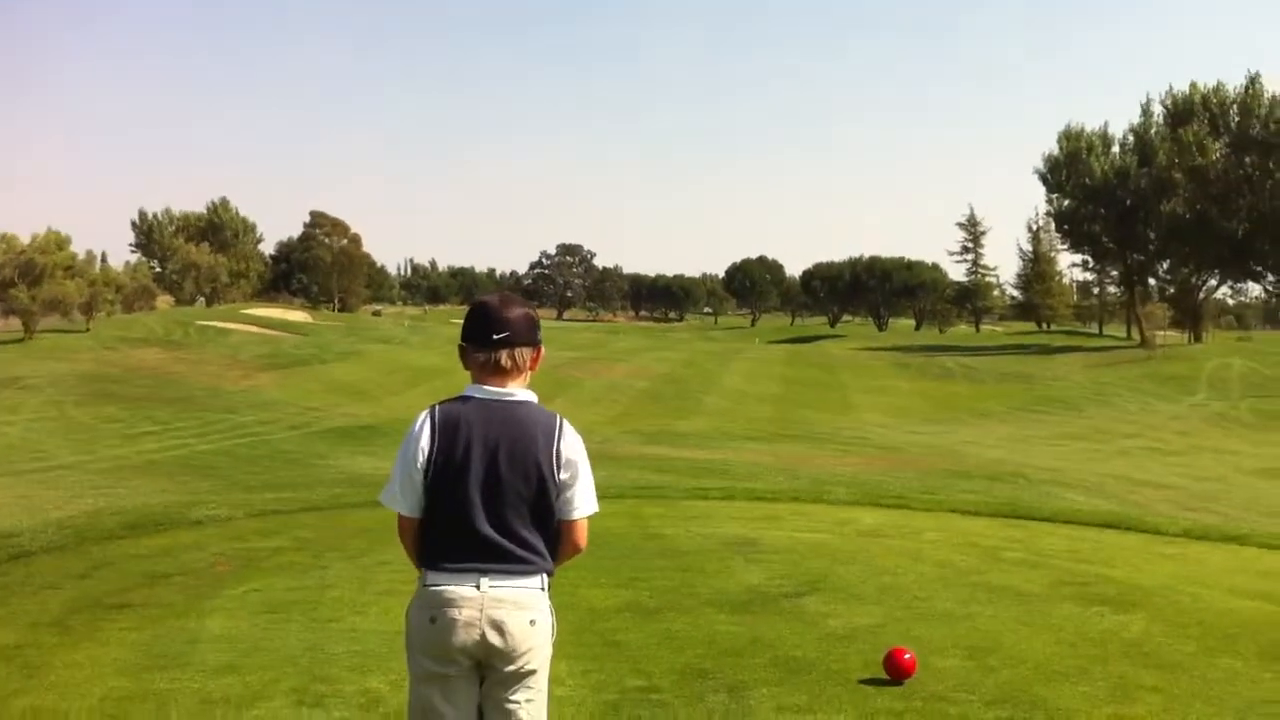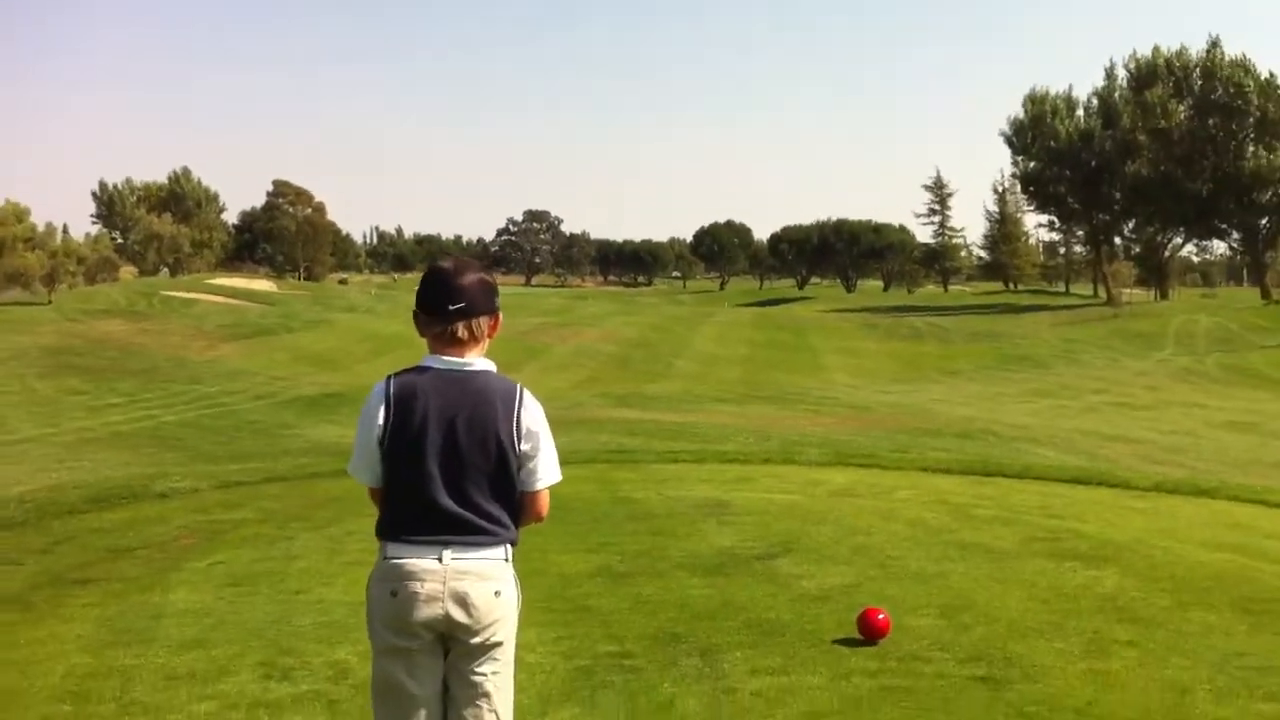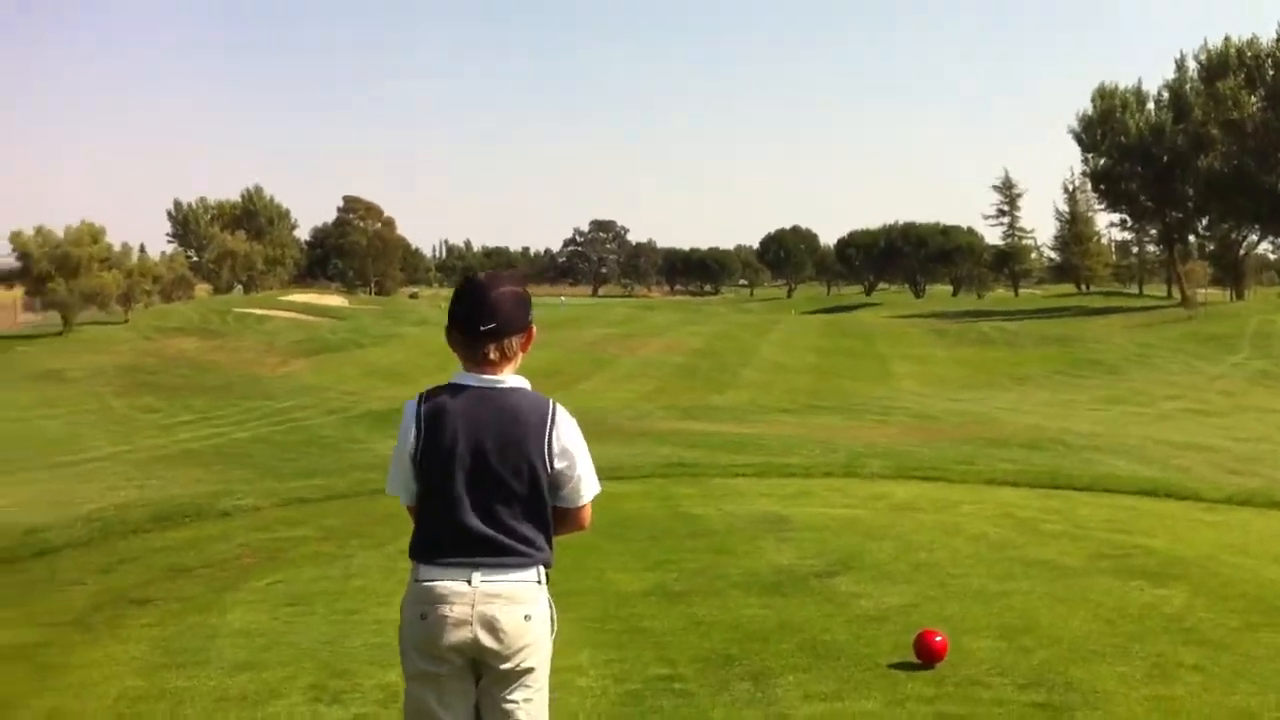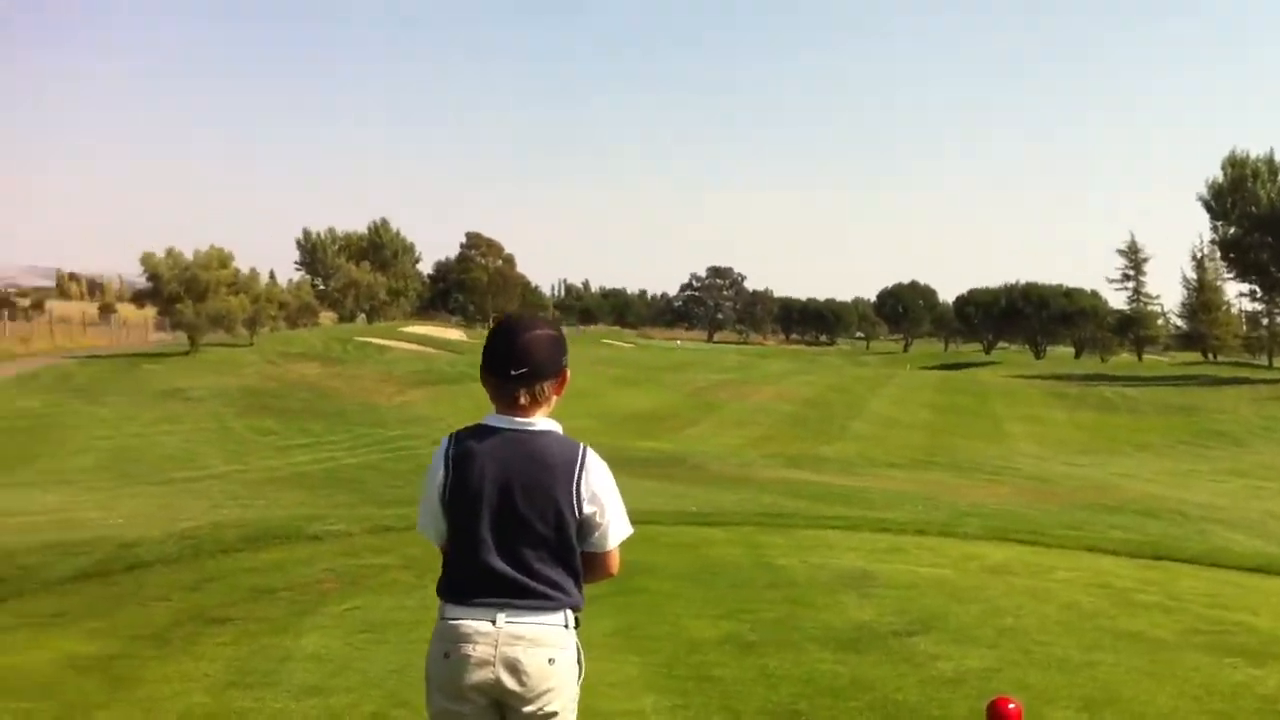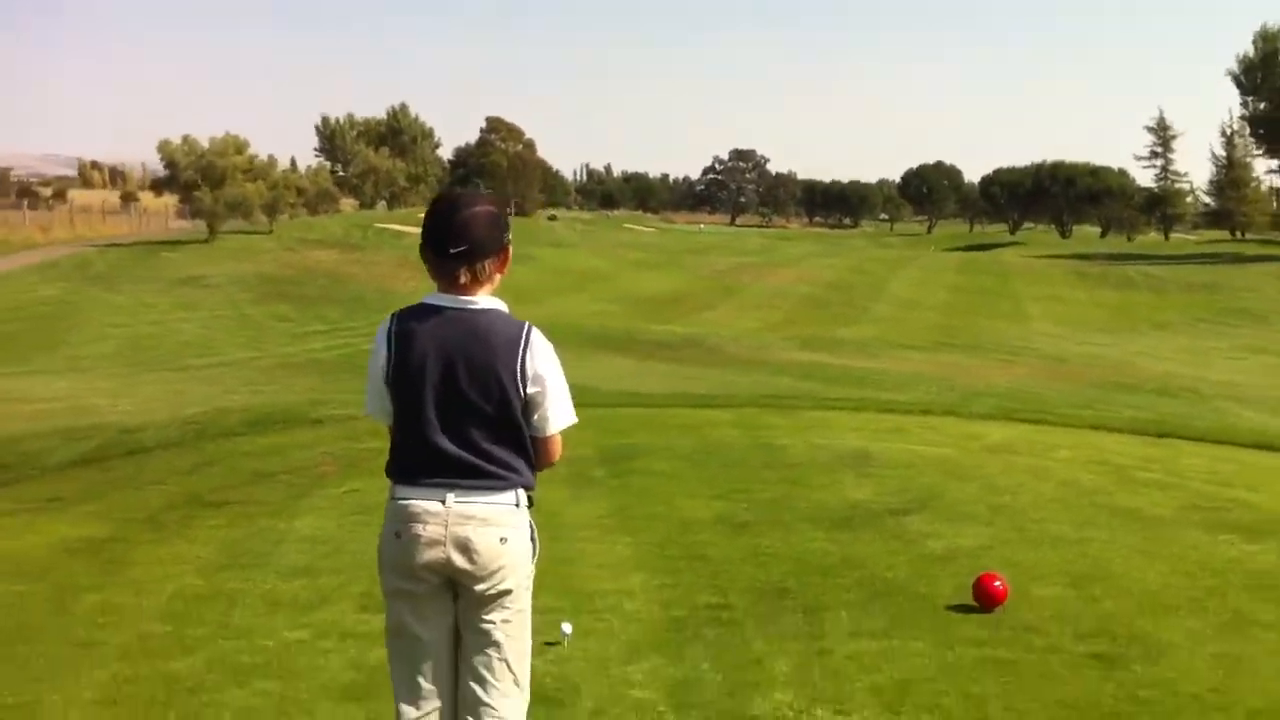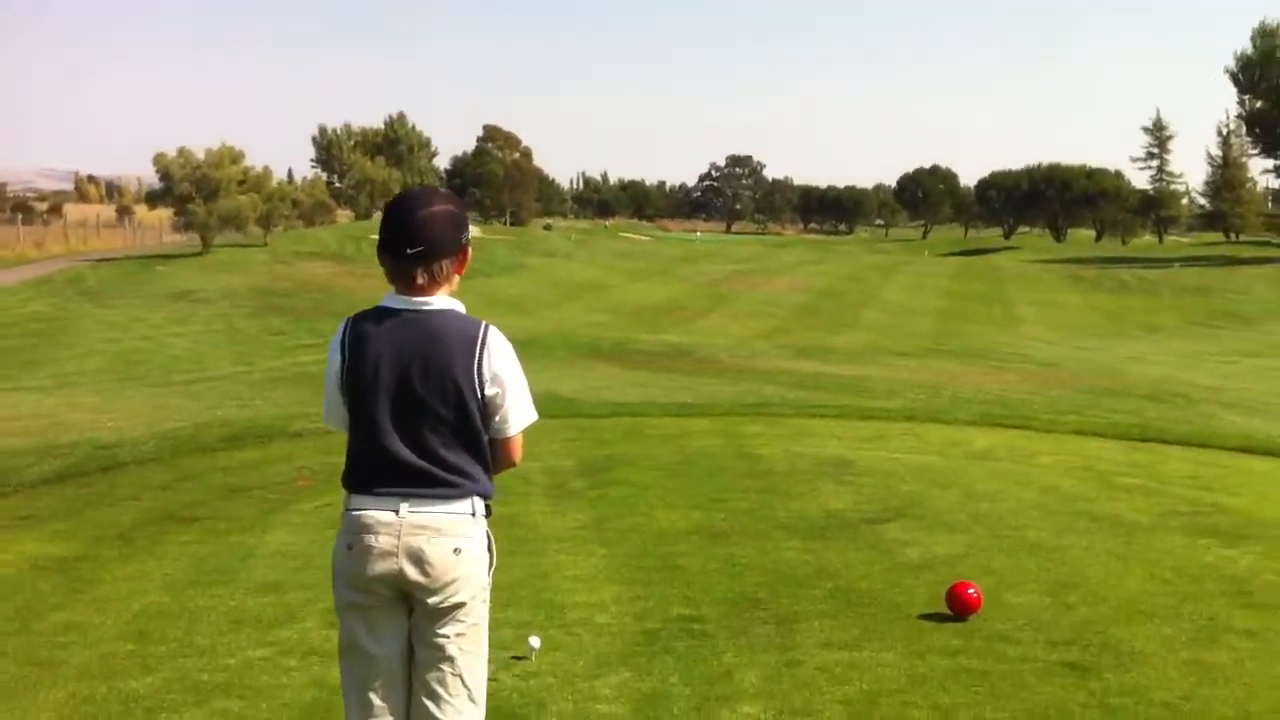
dt=0.3s
person 1, frame 1
left shoulder: (432, 424)
right shoulder: (558, 434)
left elbow: (409, 527)
right elbow: (575, 539)
left hip: (444, 603)
right hip: (523, 606)
person 1, frame 2
left shoulder: (389, 394)
right shoulder: (518, 402)
left elbow: (377, 492)
right elbow: (536, 507)
left hip: (405, 575)
right hip: (486, 577)
person 1, frame 3
left shoulder: (421, 412)
right shoulder: (551, 419)
left elbow: (415, 507)
right elbow: (578, 517)
left hip: (436, 598)
right hip: (518, 598)
person 1, frame 4
left shoulder: (453, 452)
right shoulder: (581, 463)
left elbow: (447, 547)
right elbow: (606, 565)
left hip: (462, 637)
right hip: (545, 642)
person 1, frame 5
left shoulder: (395, 333)
right shoulder: (526, 342)
left elbow: (393, 426)
right elbow: (549, 451)
left hip: (413, 518)
right hip: (496, 523)
person 1, frame 6
left shoulder: (351, 336)
right shoulder: (483, 343)
left elbow: (352, 433)
right elbow: (509, 453)
left hip: (368, 529)
right hip: (451, 532)
